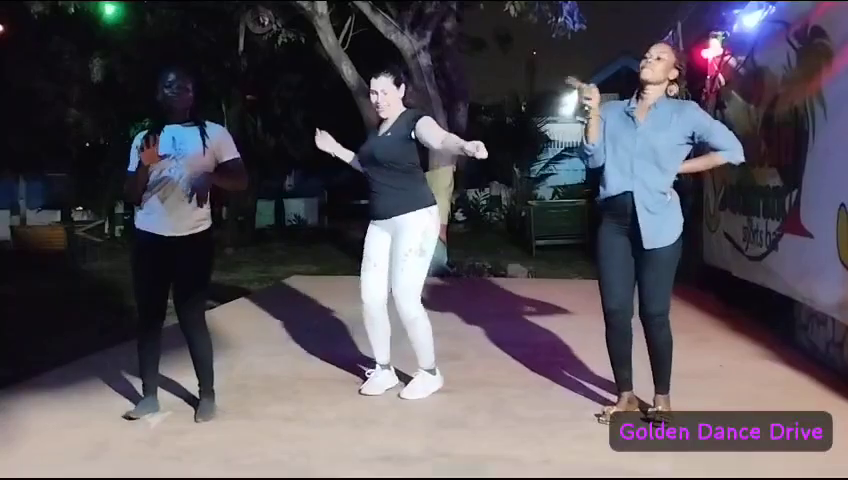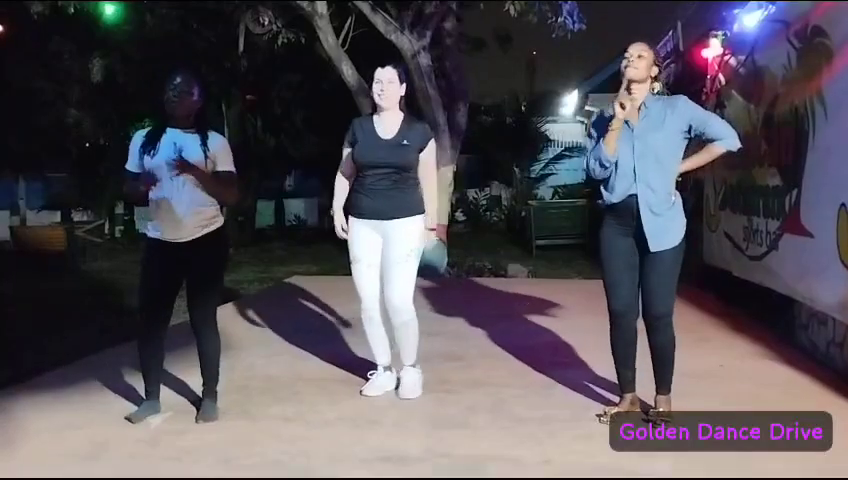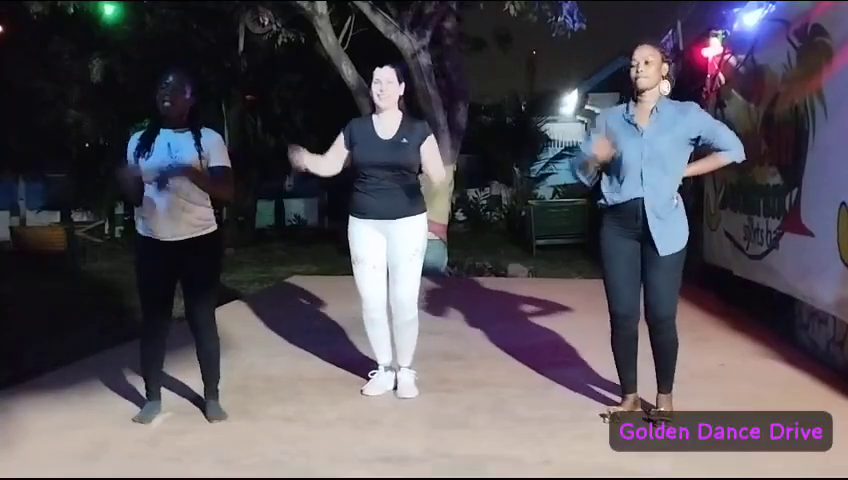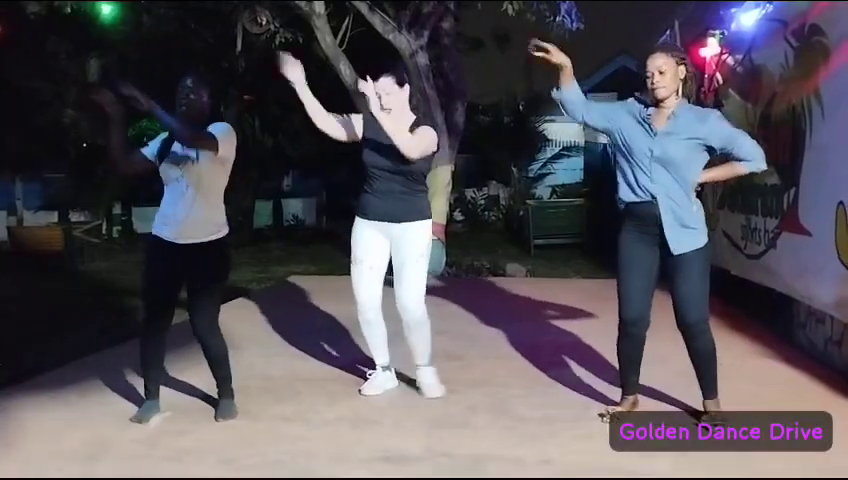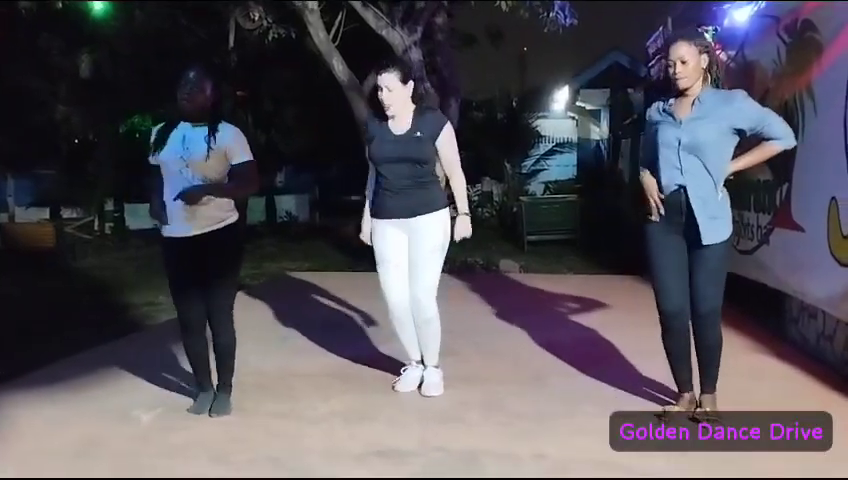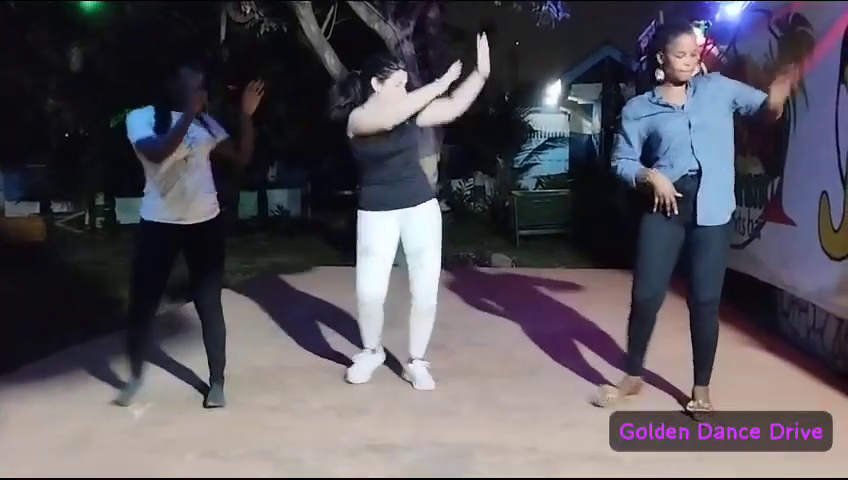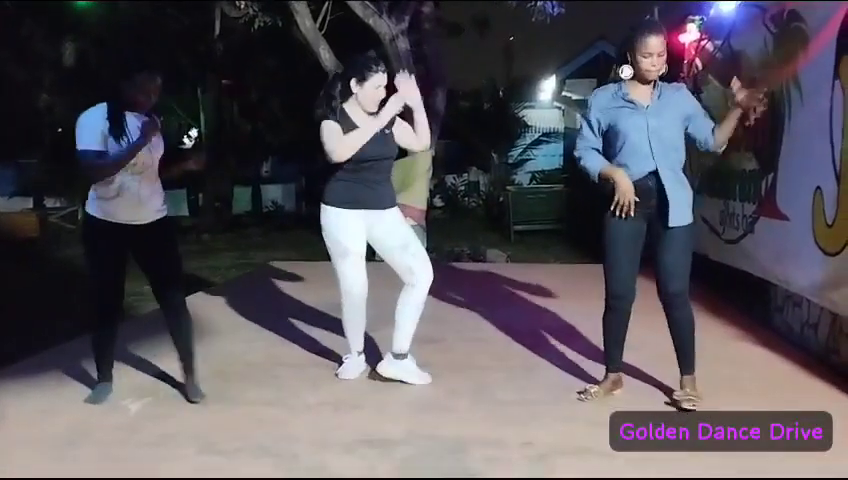
dt=0.4s
person 1, frame 1
left shoulder: (685, 112)
right shoulder: (614, 112)
left elbow: (732, 150)
right elbow: (593, 158)
left wrist: (677, 167)
right wrist: (594, 111)
left hip: (658, 222)
right hip: (614, 220)
left knee: (654, 313)
right knee: (615, 311)
left ankle: (662, 397)
right ankle: (625, 394)
person 1, frame 2
left shoulder: (677, 108)
right shoulder: (604, 118)
left elbow: (727, 138)
right elbow: (598, 169)
left wrist: (679, 167)
right wrist: (615, 122)
left hip: (661, 223)
right hip: (617, 222)
left knee: (657, 314)
right knee: (620, 312)
left ankle: (663, 397)
right ankle: (628, 395)
person 1, frame 3
left shoulder: (686, 114)
right shoulder: (609, 119)
left elbow: (733, 149)
right elbow: (584, 175)
left wrist: (681, 172)
right wrist: (593, 158)
left hip: (664, 225)
right hip: (618, 224)
left knee: (661, 315)
right knee: (622, 314)
left ankle: (665, 396)
right ankle: (629, 395)
person 1, frame 4
left shoulder: (704, 121)
right shoulder: (628, 116)
left elbow: (754, 158)
right elbow: (580, 108)
left wrist: (700, 176)
right wrist: (565, 66)
left hip: (684, 230)
right hip: (637, 228)
left knee: (693, 320)
right knee: (632, 319)
left ankle: (711, 401)
right ankle: (629, 396)
person 1, frame 5
left shoulder: (731, 103)
right shoulder: (657, 112)
left elbow: (783, 136)
left wrist: (730, 167)
right wrist: (646, 178)
left hip: (709, 219)
right hip: (665, 218)
left knee: (706, 312)
right knee: (672, 310)
left ankle: (708, 396)
right ankle: (685, 394)
person 1, frame 6
left shoulder: (717, 88)
right shoulder: (639, 109)
left elbow: (766, 109)
right elbow: (622, 160)
left wrist: (777, 96)
right wrist: (650, 176)
left hip: (711, 207)
right hip: (664, 207)
left knee: (705, 301)
right knee: (645, 296)
left ankle: (701, 389)
right ankle: (633, 377)
person 1, frame 7
left shoulder: (680, 97)
right shoulder: (603, 99)
left elbow: (712, 140)
right elbow: (585, 152)
left wrist: (737, 109)
right wrist: (615, 174)
left hip: (672, 204)
right hip: (627, 202)
left knee: (675, 292)
right knee: (618, 293)
left ankle: (687, 380)
right ankle: (612, 374)
person 2, frame 1
left shoulder: (213, 133)
right shoulder: (144, 139)
left elbow: (241, 179)
right elbow: (130, 195)
left wrist: (210, 177)
right wrist: (144, 166)
left hip: (193, 238)
right hip: (149, 238)
left knee: (191, 317)
right knee: (149, 316)
left ankle: (207, 394)
right ankle: (149, 396)
person 2, frame 2
left shoulder: (214, 142)
right shoulder: (144, 139)
left elbow: (230, 194)
right elbow: (128, 190)
left wrist: (194, 171)
right wrist: (141, 186)
left hip: (206, 241)
right hip: (161, 242)
left knee: (203, 319)
right knee: (152, 318)
left ankle: (209, 397)
right ankle: (151, 398)
person 2, frame 3
left shoulder: (209, 139)
right shoulder: (140, 141)
left elbow: (226, 189)
right elbow: (133, 194)
left wrist: (188, 171)
right wrist: (131, 186)
left hip: (200, 242)
right hip: (153, 244)
left knee: (202, 321)
right knee: (154, 321)
left ankle: (212, 397)
right ankle: (152, 399)
person 2, frame 4
left shoulder: (222, 133)
right shoulder: (165, 142)
left elbow: (193, 138)
right elbow: (125, 165)
left wrist: (150, 106)
right wrist: (116, 118)
left hip: (208, 246)
right hip: (164, 243)
left knee: (205, 325)
right knee: (154, 322)
left ankle: (226, 395)
right ankle: (151, 399)
person 2, frame 5
left shoulder: (228, 135)
right shoulder: (163, 133)
left elbow: (250, 184)
left wrist: (207, 189)
right wrist: (156, 200)
left hip: (219, 236)
right hip: (177, 238)
left knee: (219, 315)
right knee: (189, 318)
left ankle: (224, 390)
right ankle: (204, 388)
person 2, frame 6
left shoulder: (205, 122)
right shoulder: (142, 118)
left elbow: (242, 154)
right elbow: (156, 154)
left wrist: (246, 114)
right wrist: (187, 112)
left hip: (205, 224)
right hip: (159, 225)
left knee: (209, 305)
right knee: (143, 302)
left ankle: (217, 381)
right ankle: (134, 376)
person 2, frame 7
left shoulder: (149, 124)
right shoulder: (94, 118)
right elbow: (97, 170)
left wrist: (183, 165)
right wrist: (141, 142)
left hip: (154, 222)
right hip: (106, 225)
left knee: (173, 299)
right knee: (108, 305)
left ankle: (189, 375)
right ankle: (104, 379)
person 3, frame 1
left shoulder: (414, 121)
right shoulder: (378, 129)
left elbow: (440, 138)
left wrist: (467, 146)
right wrist: (336, 149)
left hip: (415, 218)
right hip: (381, 222)
left knee: (405, 299)
right knee: (371, 297)
left ankle: (429, 373)
right ankle: (384, 369)
person 3, frame 2
left shoulder: (418, 131)
right shoulder: (357, 127)
left elbow: (427, 181)
right elbow: (346, 172)
left wrist: (429, 225)
right wrist: (337, 209)
left hip: (404, 222)
right hip: (363, 223)
left knee: (398, 301)
right knee: (368, 301)
left ankle: (410, 369)
right ankle: (383, 371)
person 3, frame 3
left shoulder: (418, 130)
right shoulder: (355, 129)
left elbow: (436, 173)
right elbow: (330, 165)
left wrist: (435, 173)
right wrist: (305, 159)
left hip: (407, 222)
right hip: (364, 223)
left knee: (404, 300)
right knee: (371, 301)
left ankle: (406, 371)
right ankle: (384, 369)
person 3, frame 4
left shoulder: (425, 131)
right shoulder: (367, 123)
left elbow: (411, 148)
right elbow: (326, 122)
left wrist: (382, 111)
right wrist: (300, 85)
left hip: (412, 225)
right hip: (369, 224)
left knee: (410, 303)
right knee: (366, 301)
left ankle: (426, 371)
right ankle: (382, 370)
person 3, frame 5
left shoulder: (434, 121)
right shoulder: (374, 127)
left elbow: (453, 169)
left wrist: (463, 213)
right wrist: (367, 213)
left hip: (429, 218)
right hip: (387, 222)
left knee: (422, 298)
right knee: (396, 298)
left ankle: (433, 368)
right ankle: (415, 364)
person 3, frame 6
left shoulder: (408, 112)
right shoulder: (358, 117)
left elbow: (452, 107)
right elbow: (391, 114)
left wrist: (480, 74)
right wrist: (440, 83)
left hip: (421, 208)
right hip: (377, 214)
left knee: (426, 290)
right knee: (370, 291)
left ankle: (416, 362)
right ankle: (370, 351)
person 3, frame 7
left shoulder: (386, 120)
right shoulder: (332, 119)
left elbow: (421, 143)
right elbow: (339, 152)
left wrist: (415, 101)
right wrist: (383, 114)
left hip: (385, 213)
right hip: (342, 214)
left knee: (421, 274)
right knee: (354, 290)
left ankle: (397, 357)
right ankle: (355, 355)
